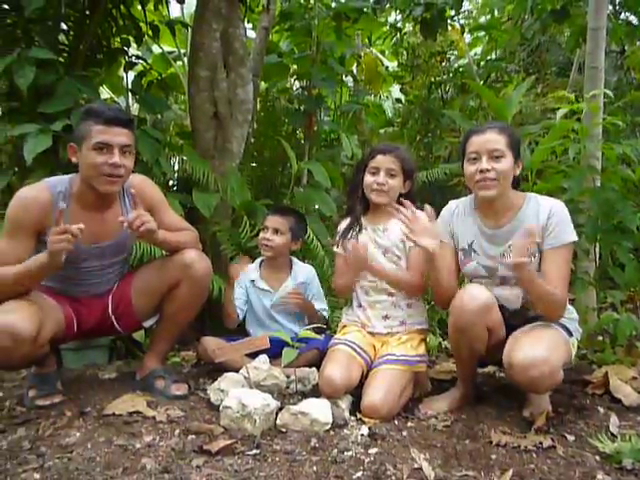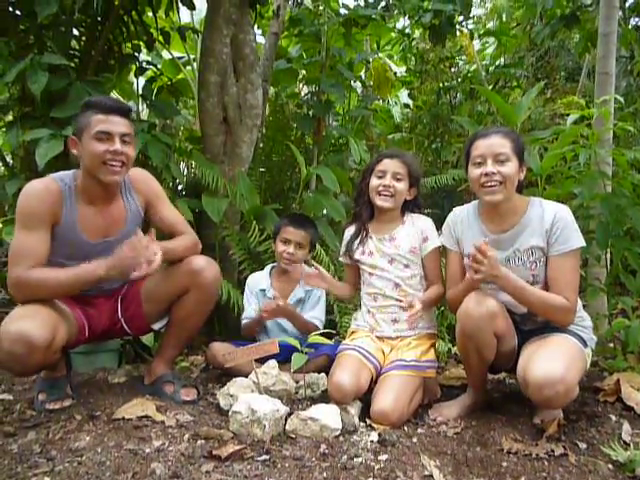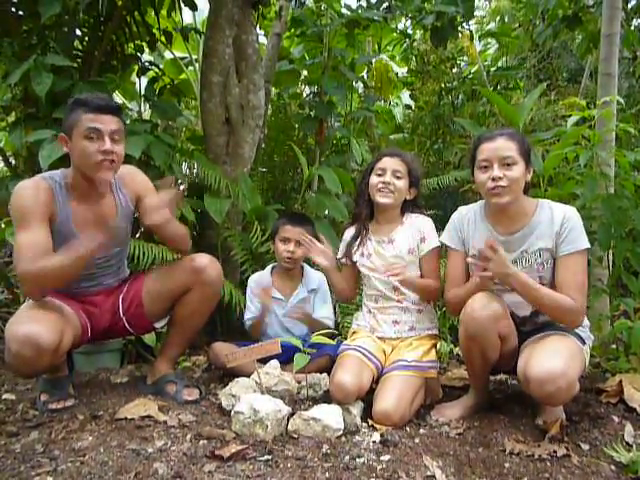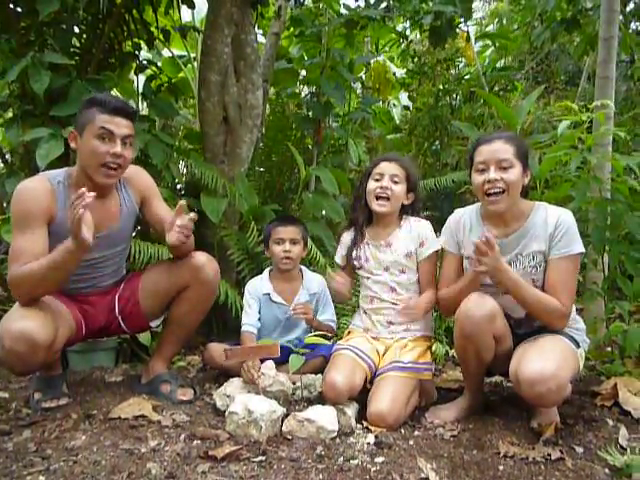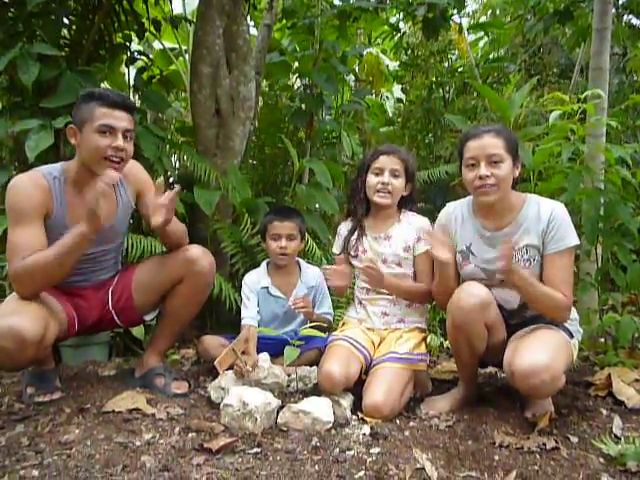
dt=1s
person 1, frame 1
left shoulder: (140, 189)
right shoulder: (36, 200)
left elbow: (194, 241)
left wrist: (156, 235)
right wrist: (47, 261)
left hip: (115, 301)
right hip: (54, 303)
left knee: (196, 265)
left ankle: (152, 365)
right ankle: (45, 363)
person 1, frame 2
left shoulder: (140, 182)
right shoulder: (43, 194)
left elbow: (192, 242)
left wrist: (158, 251)
right wrist: (106, 266)
left hip: (125, 301)
right hip: (63, 304)
left knee: (205, 271)
left ankle: (160, 369)
right ankle: (55, 368)
person 1, frame 3
left shoulder: (130, 179)
right shoulder: (34, 192)
left elbow: (183, 245)
right elbow: (32, 284)
left wrist: (163, 222)
right wrist: (101, 238)
left hip: (121, 297)
right hip: (64, 304)
left knee: (206, 270)
right knee: (28, 345)
left ankle: (162, 370)
right ankle: (57, 370)
person 1, frame 4
left shoulder: (136, 180)
right shoulder: (36, 192)
left elbow: (186, 244)
left wrist: (178, 238)
right wrist: (75, 247)
left hip: (118, 298)
right hip: (60, 303)
left knee: (204, 269)
left ankle: (157, 369)
right ankle: (50, 370)
person 1, frame 5
left shoulder: (132, 174)
right shoulder: (31, 187)
left elbow: (181, 240)
left wrist: (164, 225)
right wrist: (88, 229)
left hip: (112, 292)
right hip: (54, 298)
left knee: (199, 261)
left ankle: (151, 362)
right ankle: (43, 365)
person 2, frame 1
left shoulder: (549, 212)
right shoulder: (454, 214)
left elbow: (554, 309)
right elbow: (444, 299)
left wrist: (523, 270)
right wrist: (433, 253)
left hip: (544, 323)
right hip: (482, 328)
left knee: (530, 367)
right knee: (472, 299)
left ankle: (536, 388)
right ankle: (464, 388)
person 2, frame 2
left shoulder: (555, 217)
right shoulder: (459, 220)
left elbow: (565, 313)
right elbow: (453, 304)
left wrist: (500, 275)
right wrist: (473, 280)
left hip: (556, 330)
right hip: (494, 334)
left knee: (546, 384)
right knee: (477, 306)
left ankle: (551, 398)
right ankle: (475, 393)
person 2, frame 3
left shoulder: (563, 219)
right shoulder: (463, 220)
left elbow: (573, 315)
right elbow: (453, 305)
left wrist: (511, 274)
right wrist: (484, 279)
left hip: (555, 329)
right hip: (493, 336)
left knee: (546, 380)
right knee: (482, 307)
left ankle: (551, 398)
right ankle: (477, 394)
person 2, frame 4
left shoulder: (558, 222)
right shoulder: (460, 221)
left elbow: (558, 317)
right elbow: (446, 305)
left wrist: (501, 271)
right wrist: (474, 274)
left hip: (552, 333)
right hip: (489, 338)
left knee: (537, 382)
right knee: (477, 307)
left ankle: (547, 399)
right ankle: (472, 396)
person 2, frame 5
left shoulder: (550, 215)
right shoulder: (451, 216)
left elbow: (561, 310)
right elbow: (443, 301)
left wrist: (513, 272)
right wrist: (444, 265)
left hip: (543, 323)
right hip: (482, 329)
left knee: (531, 374)
right knee: (469, 296)
left ankle: (540, 389)
right ankle: (466, 387)
person 3, frame 1
right shoulder: (349, 226)
left elbow: (418, 286)
right elbow: (341, 288)
left wrist: (373, 266)
right wrist: (353, 269)
left hip: (404, 329)
right hip: (358, 324)
left knee: (375, 407)
right knee: (331, 385)
left ankle: (409, 377)
right ankle: (373, 372)
person 3, frame 2
left shoulder: (422, 227)
right shoulder: (354, 234)
left elbow: (438, 287)
left wrist: (421, 302)
right wrist: (328, 283)
left hip: (413, 334)
right hip: (367, 330)
left knee: (386, 413)
right knee: (341, 389)
left ankle: (419, 383)
right ankle: (381, 379)
person 3, frame 3
left shoulder: (421, 226)
right shoulder: (354, 235)
left elbow: (434, 291)
right elbow: (348, 295)
left wrist: (408, 278)
right wrist: (330, 267)
left hip: (414, 334)
right hip: (368, 330)
left knee: (387, 414)
right knee: (343, 389)
left ankle: (422, 384)
right ankle: (385, 378)
person 3, frame 4
left shoulder: (420, 230)
right shoulder: (352, 237)
left elbow: (431, 292)
right elbow: (344, 291)
left wrist: (417, 306)
right wrist: (339, 287)
left hip: (409, 335)
right hip: (365, 330)
left knee: (382, 416)
right knee: (335, 389)
left ankle: (417, 384)
right ankle: (377, 379)
person 3, frame 5
left shoulder: (418, 226)
right shoulder: (349, 228)
left elbow: (427, 292)
right elbow: (343, 285)
left wrist: (385, 281)
right wrist: (338, 281)
left hip: (404, 327)
right hip: (359, 322)
left knee: (377, 406)
right knee: (331, 379)
left ankle: (412, 375)
right ankle: (374, 370)
person 4, frame 1
left shoulder: (306, 274)
right shoulder: (246, 274)
left elbow: (320, 323)
right elbow: (231, 323)
left wrist: (306, 307)
right wrist: (231, 284)
left hip: (294, 347)
left knee: (323, 343)
right knee: (206, 345)
right ankle: (285, 370)
person 4, frame 2
right shoulder: (256, 280)
left elbow: (314, 333)
right elbow: (246, 332)
left wrist: (288, 314)
right wrist: (262, 318)
left knee: (332, 350)
right knee: (215, 350)
person 4, frame 3
left shoulder: (317, 280)
right shoulder: (257, 281)
left elbow: (326, 330)
right elbow: (254, 334)
left wrist: (307, 318)
right wrist: (264, 311)
left hip: (306, 352)
left knee: (335, 349)
right knee: (217, 351)
person 4, frame 4
left shoulder: (317, 283)
right shoulder: (255, 286)
left elbow: (330, 332)
right elbow: (249, 329)
left wrist: (313, 323)
right wrist: (251, 359)
left hip: (303, 353)
left knee: (332, 350)
right knee: (212, 352)
person 4, frame 5
left shoulder: (314, 276)
right shoulder: (252, 279)
left elbow: (327, 324)
right elbow: (249, 324)
left wrist: (312, 316)
right wrist: (251, 354)
left hip: (299, 345)
right hip: (262, 345)
left knee: (328, 343)
right knee: (206, 344)
